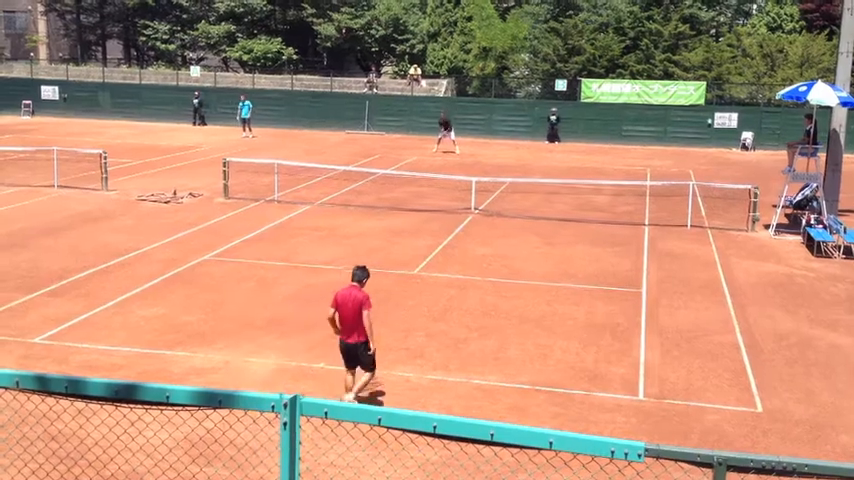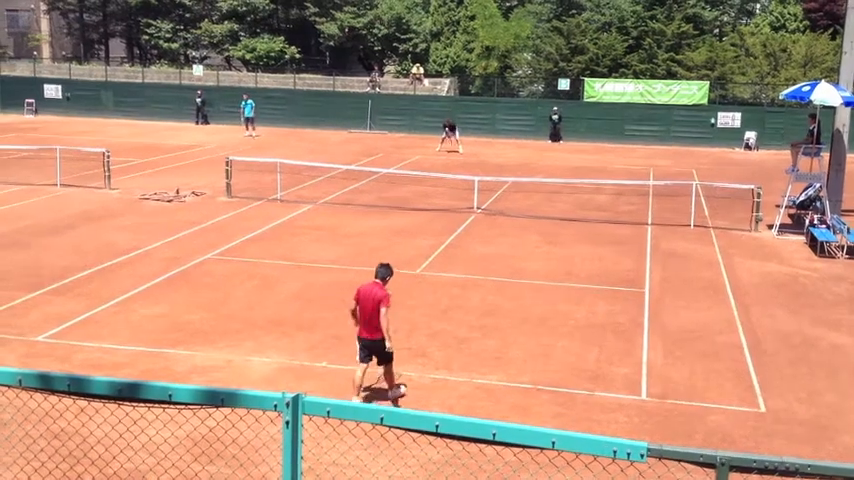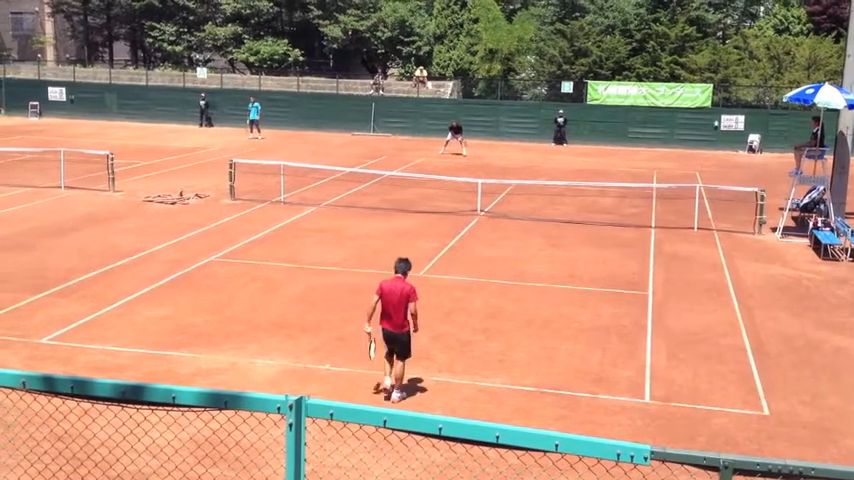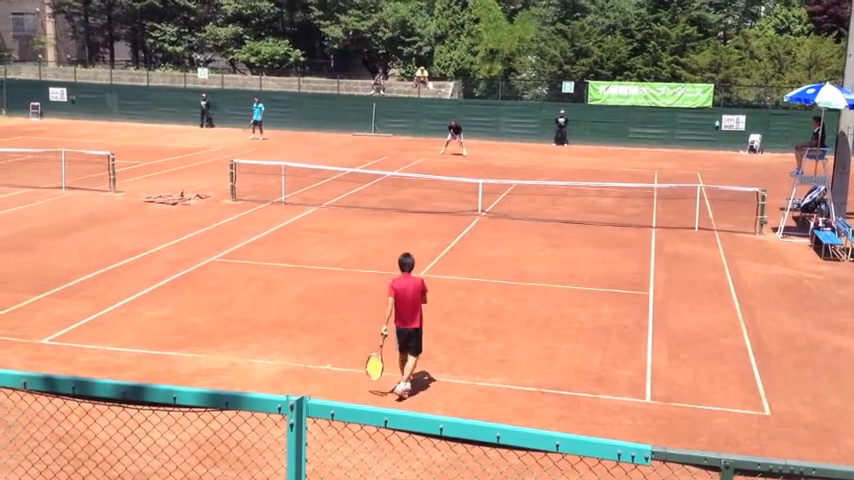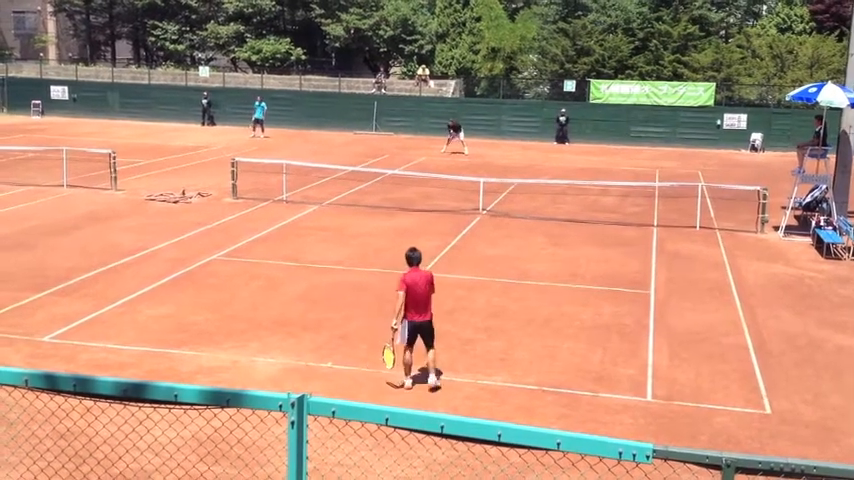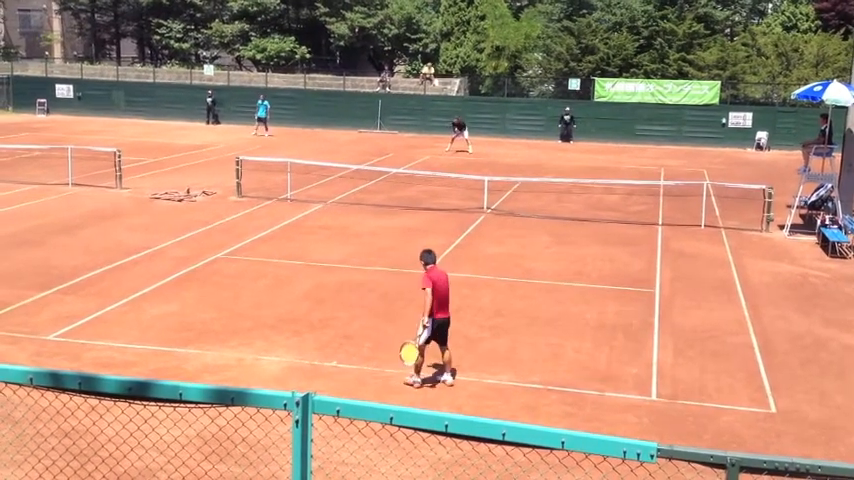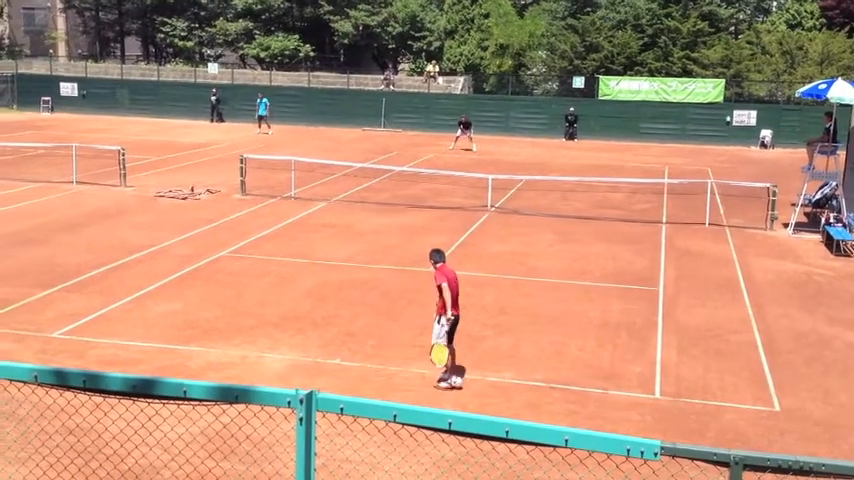
dt=0.3s
person 1, frame 1
left shoulder: (339, 294)
right shoulder: (363, 296)
left elbow: (330, 316)
right elbow: (366, 320)
left wrist: (336, 329)
right wrist: (372, 342)
left hip: (344, 341)
right hip: (360, 341)
left knee: (350, 371)
right knee: (370, 372)
left ankle: (350, 402)
right ankle: (351, 396)
person 1, frame 2
left shoulder: (361, 289)
right shoulder: (383, 294)
left elbow: (353, 310)
right elbow: (383, 318)
left wrist: (357, 321)
right wrist: (388, 340)
left hip: (363, 336)
right hip: (378, 338)
left knee: (362, 367)
right knee: (387, 365)
left ankle: (356, 398)
right ankle: (393, 391)
person 1, frame 3
left shoulder: (383, 284)
right shoulder: (409, 288)
left elbow: (373, 305)
right elbow: (413, 312)
left wrist: (368, 322)
right wrist: (416, 325)
left hip: (386, 328)
right hip: (402, 330)
left knee: (389, 355)
right knee: (400, 360)
left ankle: (387, 380)
right ankle: (396, 392)
person 1, frame 4
left shoulder: (394, 284)
right shoulder: (419, 282)
left elbow: (390, 306)
right elbow: (424, 300)
left wrist: (385, 325)
left hip: (400, 326)
right hip: (415, 326)
left knee: (403, 355)
right knee: (413, 357)
left ankle: (405, 381)
right ankle: (402, 385)
person 1, frame 5
left shoulder: (405, 278)
right shoulder: (428, 275)
left elbow: (400, 299)
left wrist: (395, 319)
left hip: (410, 320)
right hip: (426, 319)
left knee: (408, 349)
right knee: (430, 348)
left ankle: (408, 379)
right ankle: (432, 377)
person 1, frame 6
left shoulder: (427, 276)
right shoulder: (444, 274)
left elbow: (429, 296)
left wrist: (425, 316)
left hip: (433, 317)
right hip: (446, 317)
left knee: (420, 347)
right knee: (444, 347)
left ankle: (416, 378)
right ankle: (447, 376)
person 1, frame 7
left shoulder: (439, 272)
right shoulder: (452, 272)
left elbow: (446, 290)
left wrist: (448, 311)
left hip: (445, 315)
right hip: (455, 314)
right knee: (449, 345)
left ankle: (453, 379)
right ankle: (450, 374)
